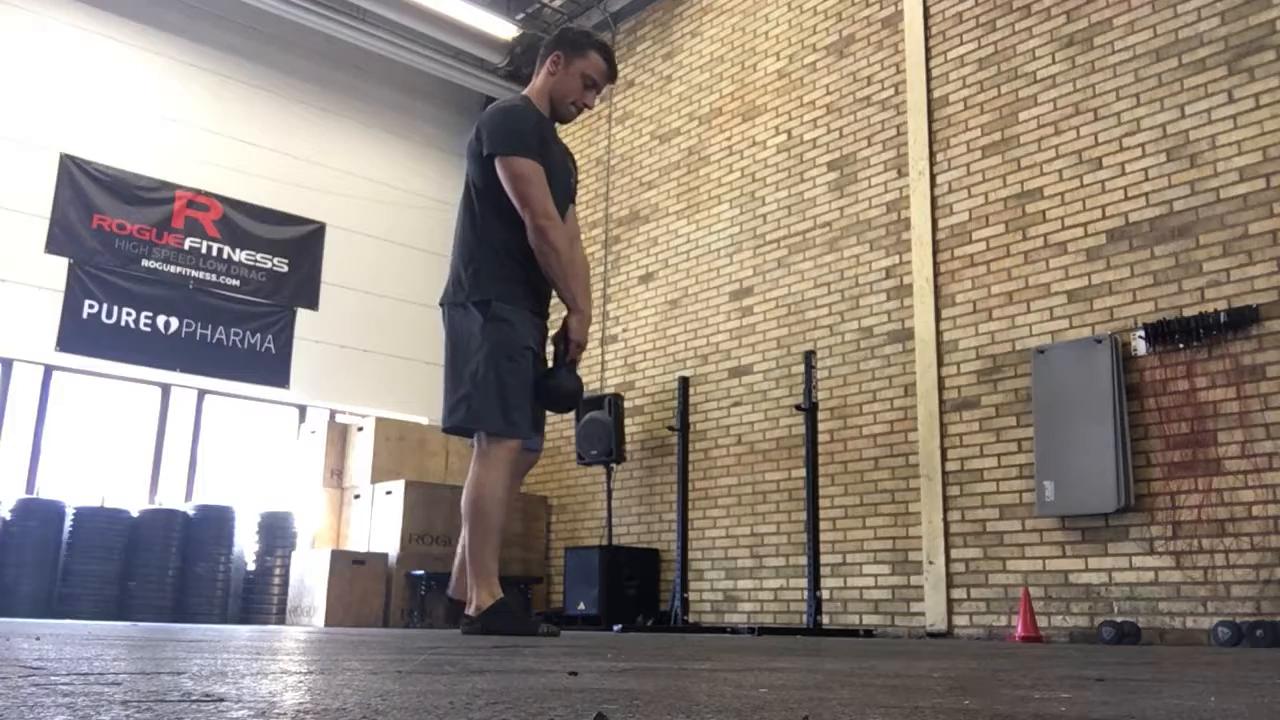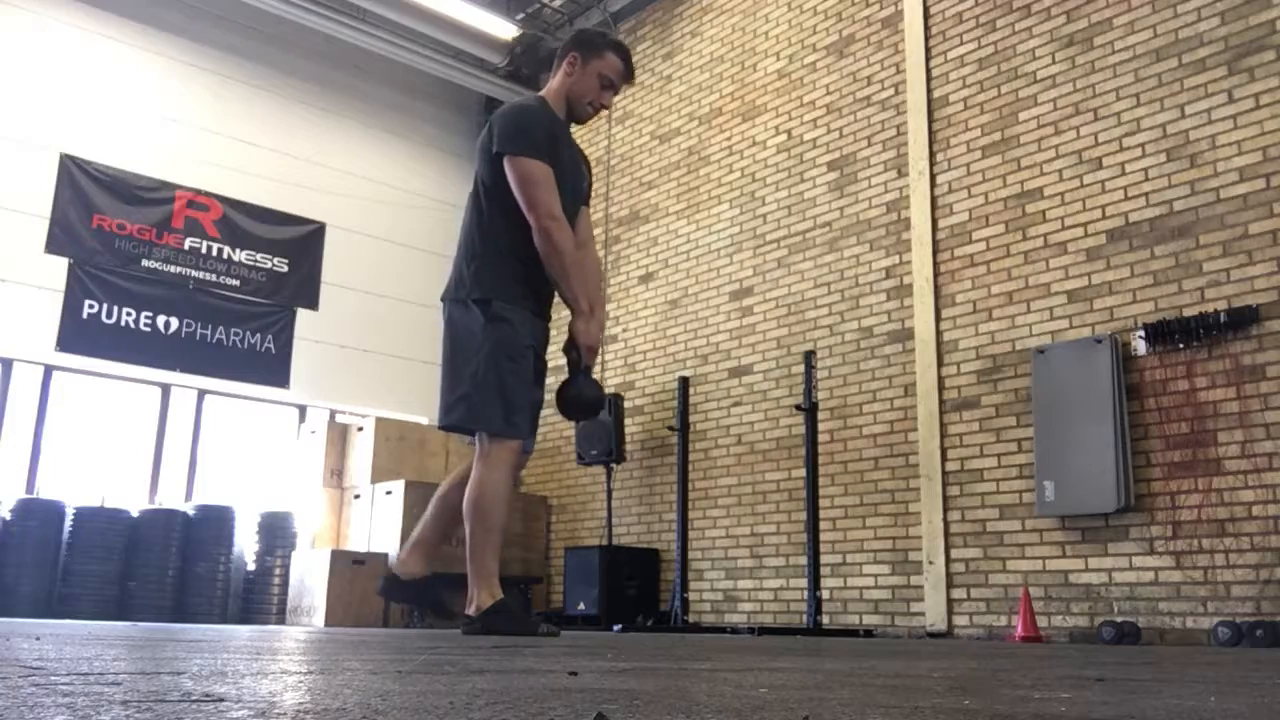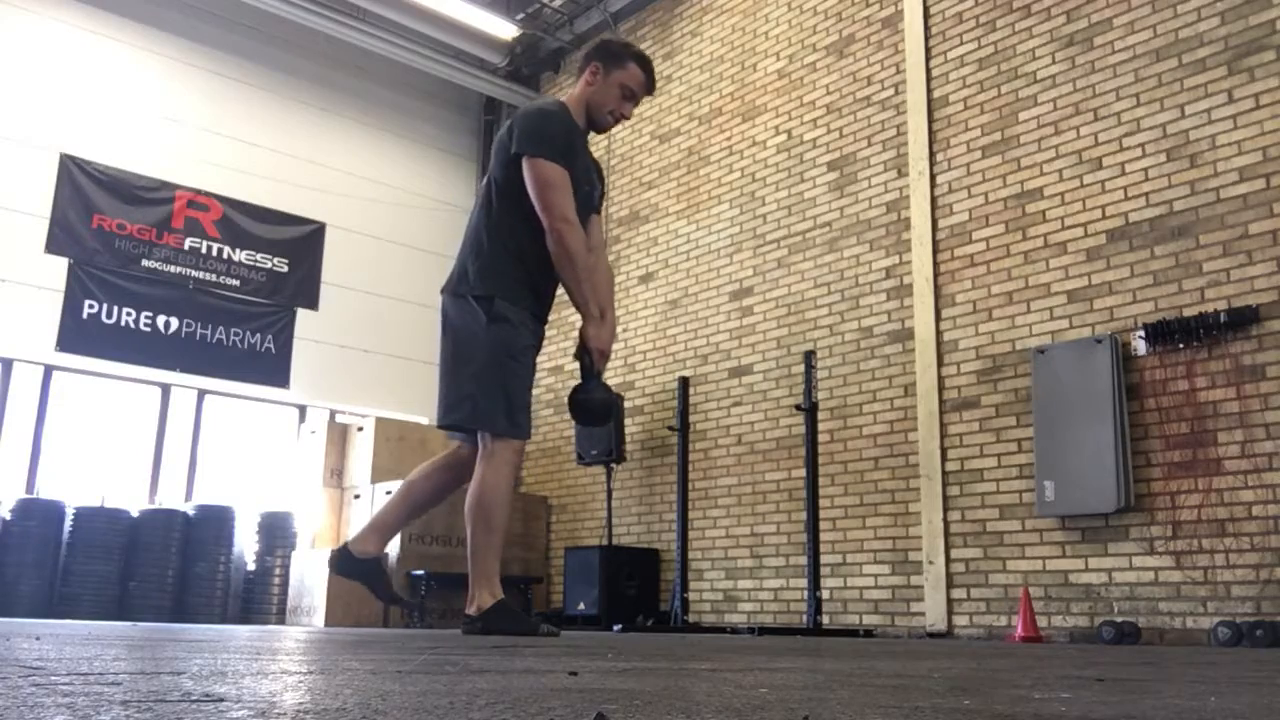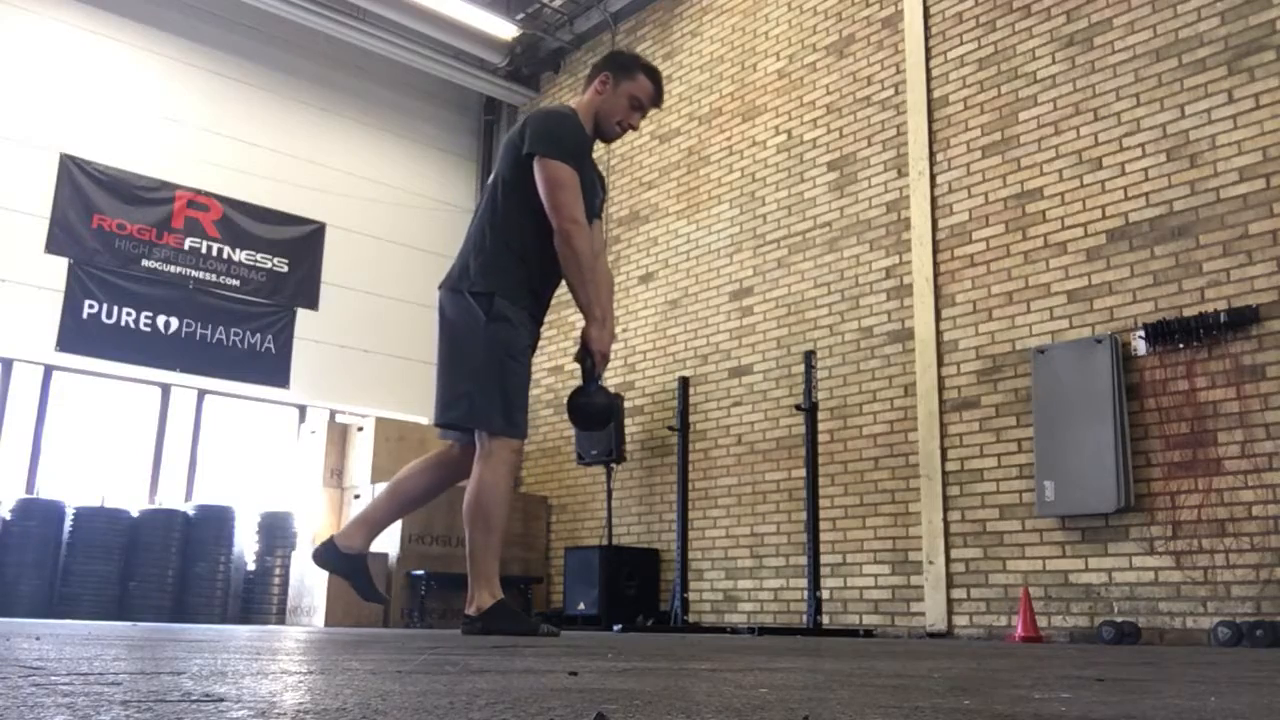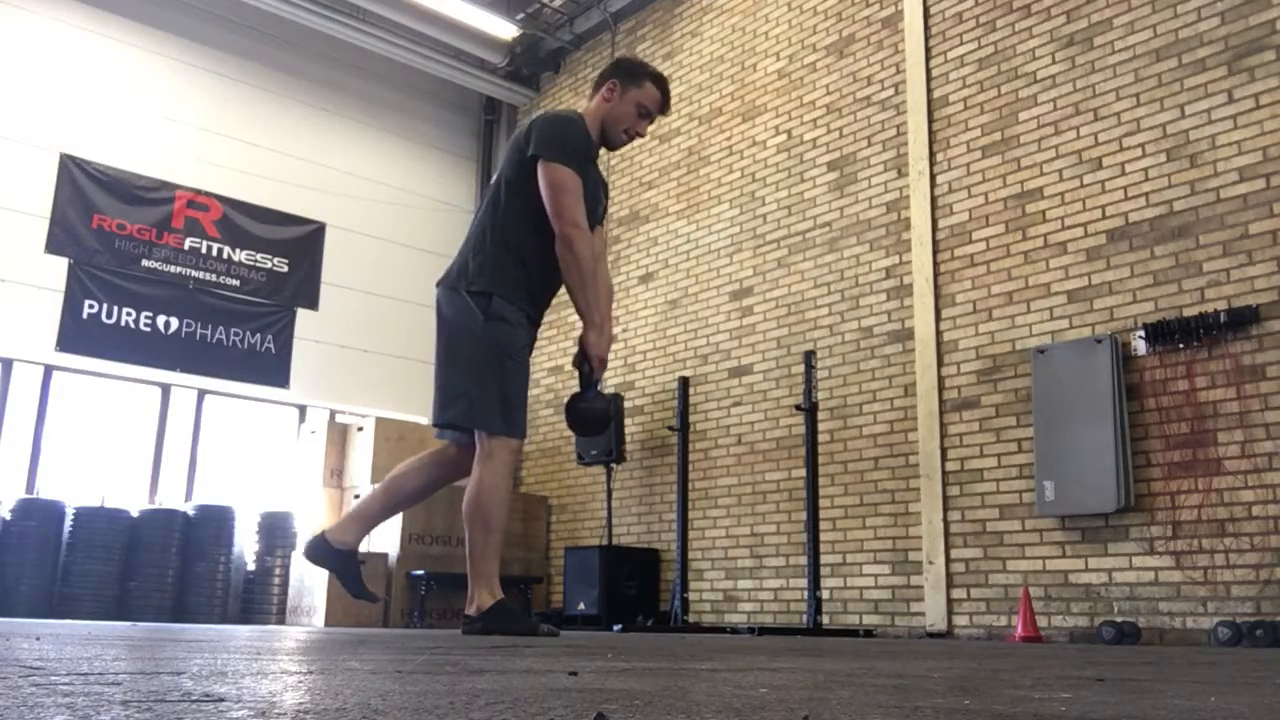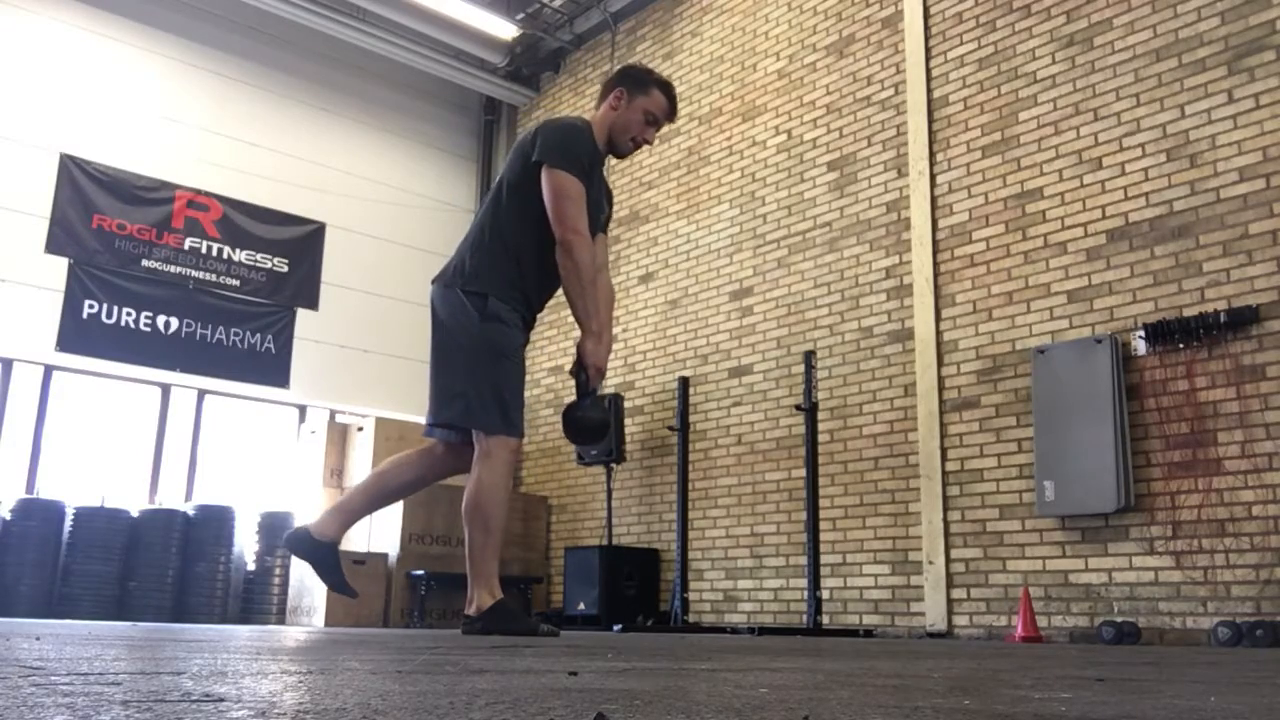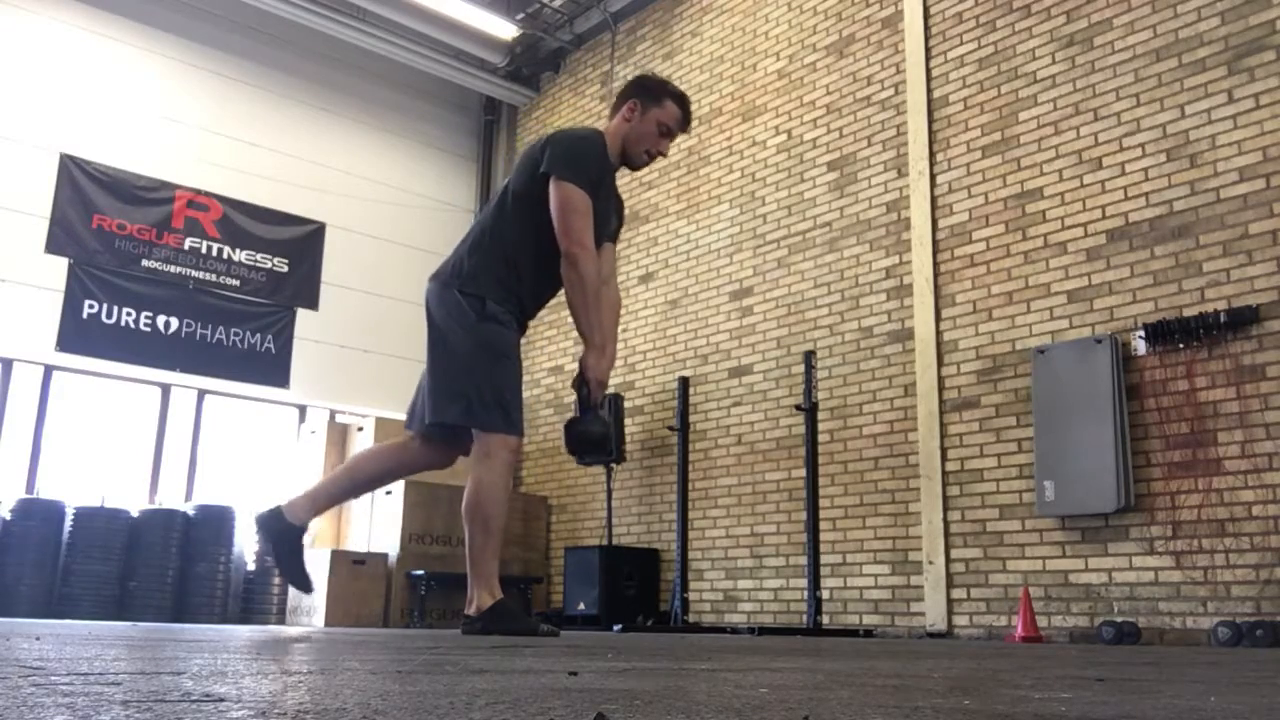
dt=0.3s
person 1, frame 1
left shoulder: (557, 152)
right shoulder: (510, 120)
left elbow: (570, 240)
right elbow: (540, 225)
left wrist: (579, 312)
right wrist: (577, 311)
left hip: (517, 312)
right hip: (492, 305)
left knee: (517, 450)
right knee: (501, 445)
left ankle: (463, 591)
right ankle: (484, 601)
person 1, frame 2
left shoulder: (573, 155)
right shoulder: (522, 121)
left elbow: (584, 246)
right elbow: (545, 227)
left wrist: (596, 318)
right wrist: (581, 314)
left hip: (518, 312)
right hip: (492, 303)
left knee: (503, 450)
right knee: (503, 446)
left ankle: (411, 567)
right ankle: (484, 603)
person 1, frame 3
left shoulder: (588, 167)
right shoulder: (543, 123)
left elbow: (595, 255)
right elbow: (559, 230)
left wrist: (606, 326)
right wrist: (590, 319)
left hip: (512, 310)
right hip: (492, 301)
left knee: (478, 449)
right knee: (503, 445)
left ankle: (364, 547)
right ankle: (485, 602)
person 1, frame 4
left shoulder: (590, 173)
right shoulder: (553, 127)
left elbow: (595, 258)
right elbow: (568, 231)
left wrist: (605, 328)
right wrist: (594, 323)
left hip: (501, 308)
right hip: (488, 299)
left knee: (471, 449)
right knee: (500, 445)
left ankle: (349, 542)
right ankle: (484, 603)
person 1, frame 5
left shoulder: (593, 177)
right shoulder: (559, 131)
left elbow: (596, 265)
right elbow: (569, 235)
left wrist: (604, 334)
right wrist: (592, 328)
left hip: (500, 309)
right hip: (486, 299)
left knee: (469, 448)
right knee: (499, 445)
left ankle: (340, 537)
right ankle: (484, 603)
person 1, frame 6
left shoulder: (599, 186)
right shoulder: (565, 137)
left elbow: (598, 272)
right elbow: (570, 242)
left wrist: (604, 344)
right wrist: (591, 336)
left hip: (491, 307)
right hip: (479, 297)
left knee: (457, 447)
right knee: (498, 444)
left ankle: (322, 531)
right ankle: (484, 603)
person 1, frame 7
left shoulder: (610, 198)
right shoulder: (576, 149)
left elbow: (604, 283)
right elbow: (575, 256)
left wrist: (606, 356)
right wrist: (592, 349)
left hip: (484, 307)
right hip: (474, 297)
left knee: (438, 444)
right knee: (499, 443)
left ankle: (292, 515)
right ankle: (484, 603)
